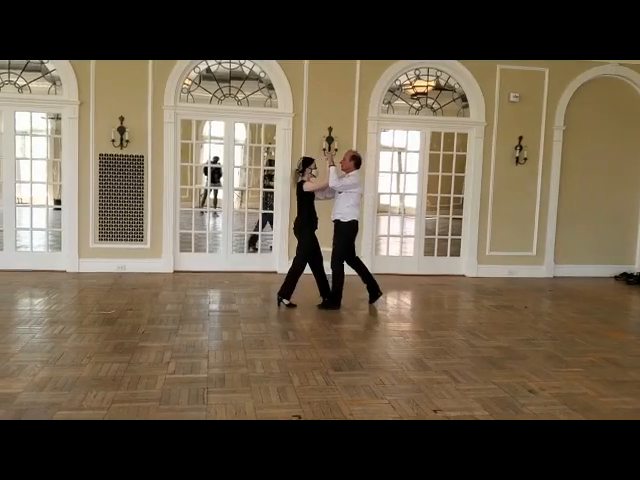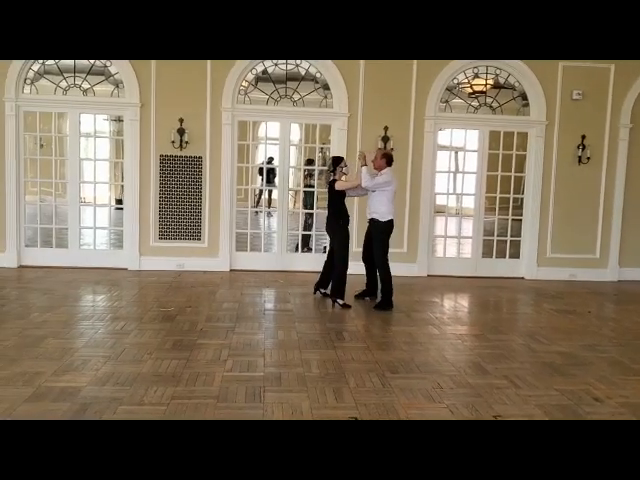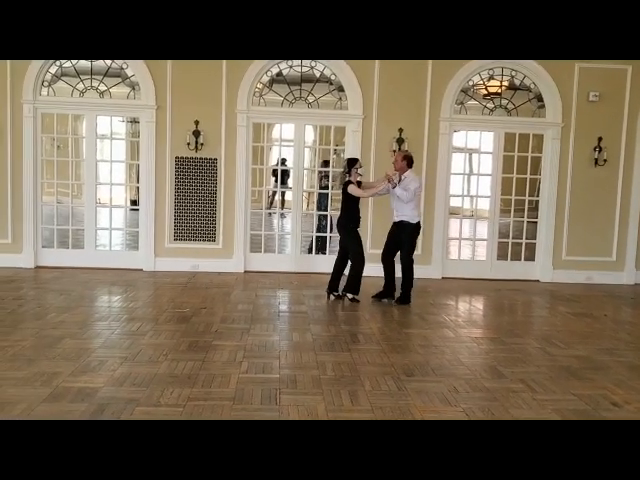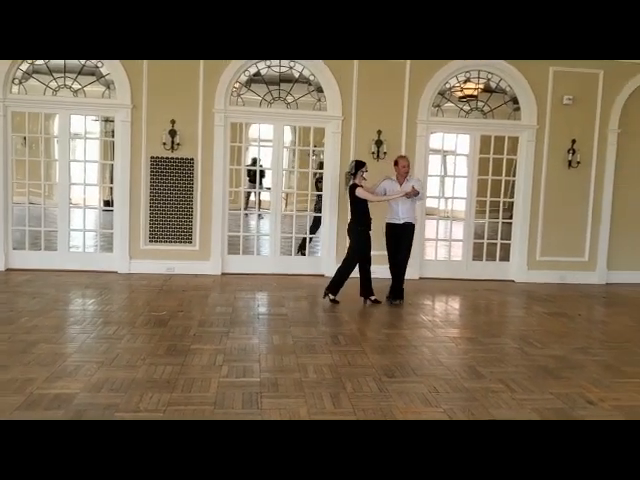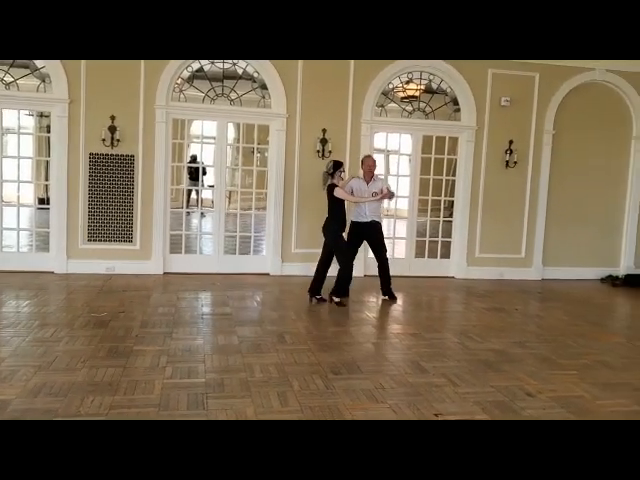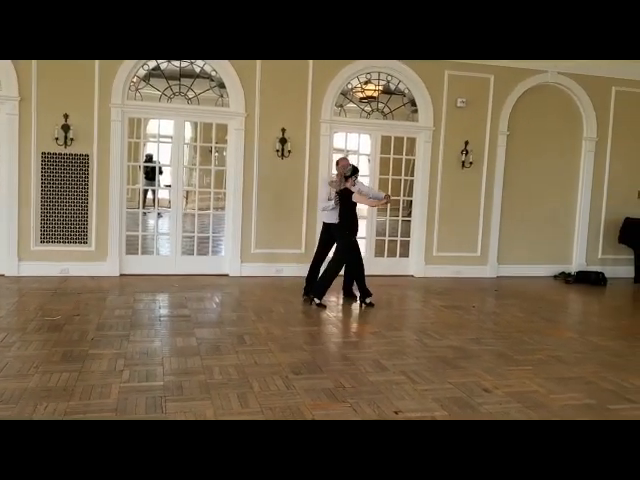
dt=0.7s
person 1, frame 1
left shoulder: (355, 179)
right shoulder: (346, 179)
left elbow: (333, 184)
right elbow: (331, 190)
left wrist: (331, 164)
left hip: (346, 225)
right hip: (344, 224)
left knee: (337, 262)
right knee: (351, 259)
left ankle: (334, 300)
right ankle: (373, 290)
person 1, frame 2
left shoulder: (387, 177)
right shoulder: (378, 177)
left elbow: (366, 184)
right elbow: (363, 188)
left wrist: (363, 164)
left hip: (383, 224)
right hip: (375, 222)
left knee: (380, 261)
right knee: (368, 257)
left ankle: (387, 300)
right ankle: (371, 290)
person 1, frame 3
left shoulder: (413, 179)
right shoulder: (394, 178)
left elbow: (407, 197)
right elbow: (378, 191)
left wrist: (394, 185)
left hip: (410, 225)
right hip: (397, 224)
left knee: (406, 259)
right knee: (387, 256)
left ankle: (405, 294)
right ankle: (388, 290)
person 1, frame 4
left shoulder: (415, 182)
right shoulder: (387, 183)
left elbow: (421, 196)
right elbow: (374, 195)
left wrist: (415, 193)
left hip: (408, 225)
right hip: (391, 225)
left knee: (402, 259)
right knee: (393, 260)
left ankle: (394, 293)
right ankle: (397, 292)
person 1, frame 5
left shoulder: (381, 182)
right shoulder: (354, 182)
left elbow: (390, 193)
left wrist: (388, 194)
left hip: (374, 224)
right hip: (357, 224)
left knee: (382, 257)
left ankle: (387, 289)
right ankle: (343, 288)
person 1, frame 6
left shoulder: (355, 184)
right shoulder: (329, 184)
left elbow: (370, 193)
right elbow: (322, 206)
left wrist: (384, 196)
right wrist: (335, 202)
right hip: (330, 225)
right knee: (319, 257)
left ankle: (348, 289)
right ankle: (308, 289)
person 2, frame 1
left shoulder: (307, 185)
right shoulder: (303, 184)
left elbow: (324, 190)
right elbow: (324, 185)
left hip: (307, 227)
right hip: (303, 228)
left knee: (317, 261)
right knee: (300, 262)
left ankle: (325, 295)
right ankle: (284, 296)
person 2, frame 2
left shoulder: (340, 183)
right shoulder: (335, 183)
left elbow: (355, 185)
right elbow: (356, 183)
left hip: (338, 224)
right hip: (337, 224)
left knee: (333, 258)
right knee: (341, 260)
left ankle: (321, 286)
right ankle: (337, 297)
person 2, frame 3
left shoulder: (357, 184)
right shoulder: (348, 185)
left elbow: (373, 185)
right elbow: (365, 194)
left wrist: (388, 178)
right wrist: (384, 186)
left hip: (348, 226)
right hip: (347, 226)
left knee: (343, 258)
right knee: (358, 259)
left ankle: (333, 289)
right ankle: (350, 292)
person 2, frame 4
left shoulder: (359, 187)
right shoulder: (355, 188)
left elbow: (372, 191)
right elbow: (375, 198)
right wrist: (397, 195)
left hip: (361, 229)
right hip: (358, 229)
left knee: (365, 262)
right knee: (351, 261)
left ankle: (367, 294)
right ankle: (331, 291)
person 2, frame 5
left shoulder: (334, 187)
right shoulder: (334, 188)
left elbow: (348, 196)
right elbow: (354, 200)
right wrist: (376, 198)
left hip: (332, 228)
right hip: (333, 229)
left knee: (326, 260)
right knee: (347, 262)
left ankle: (314, 292)
right ankle: (336, 295)
person 2, frame 6
left shoulder: (342, 191)
right shoulder: (350, 194)
right elbow: (371, 203)
right wrist: (384, 201)
left hip: (346, 233)
right hip: (346, 234)
left knee: (357, 265)
right knee: (336, 265)
left ankle: (365, 296)
right ankle: (316, 297)
